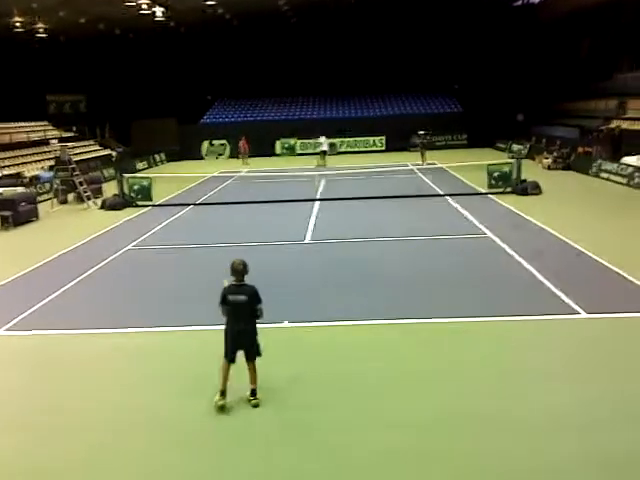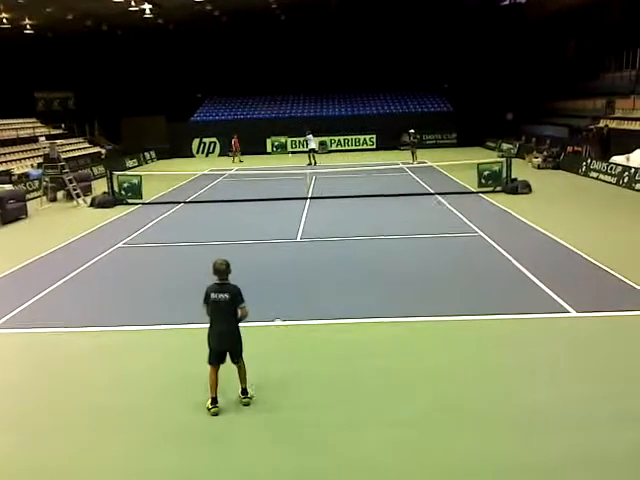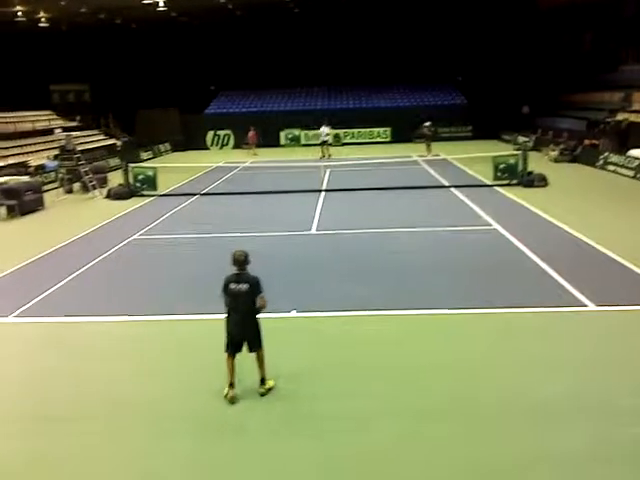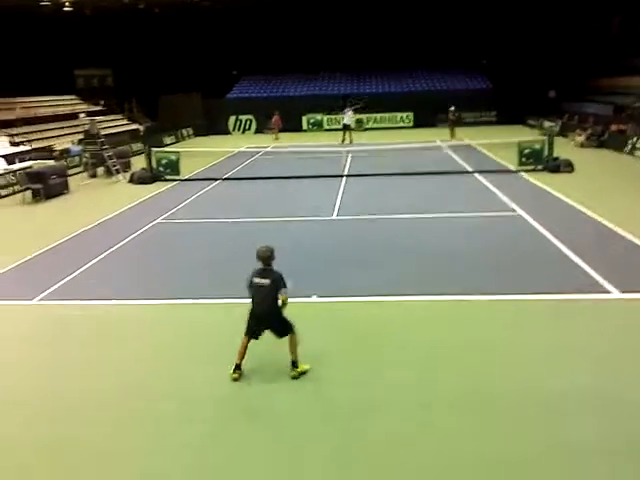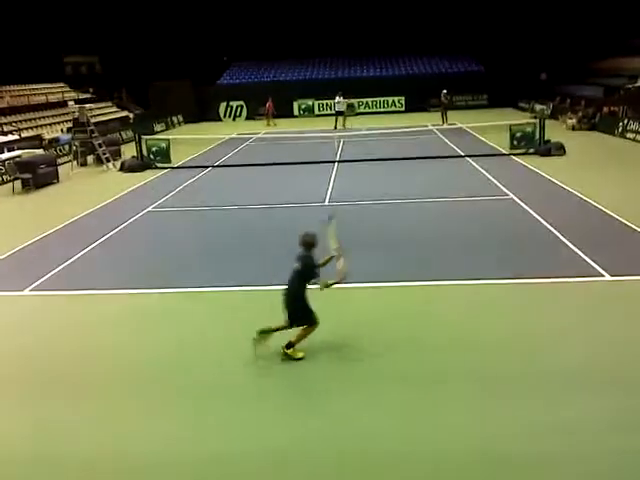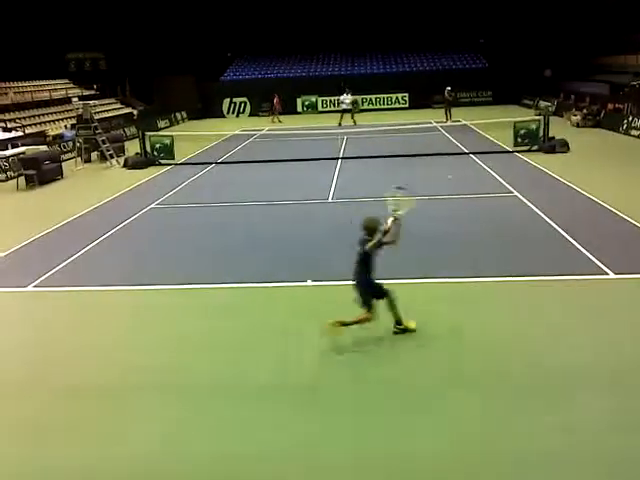
dt=0.3s
person 1, frame 1
left shoulder: (226, 291)
right shoulder: (252, 290)
left elbow: (224, 313)
right elbow: (260, 314)
left hip: (232, 331)
right hip: (249, 331)
left knee: (227, 361)
right knee: (251, 362)
left ankle: (222, 396)
right ankle: (253, 395)
person 1, frame 2
left shoulder: (210, 290)
right shoulder: (234, 290)
left elbow: (208, 312)
right elbow: (244, 313)
left hip: (215, 333)
right hip: (232, 332)
left knee: (214, 367)
right knee: (239, 361)
left ankle: (213, 403)
right ankle: (244, 394)
person 1, frame 3
left shoulder: (228, 280)
right shoulder: (253, 280)
left elbow: (227, 302)
right elbow: (262, 304)
right wrist: (254, 311)
left hip: (233, 322)
right hip: (250, 322)
left knee: (230, 354)
right knee: (258, 350)
left ankle: (231, 388)
right ankle: (263, 384)
person 1, frame 4
left shoulder: (254, 274)
right shoulder: (277, 276)
right elbow: (283, 301)
right wrist: (280, 305)
left hip: (255, 313)
right hip: (272, 314)
left knee: (247, 338)
right knee: (292, 332)
left ankle: (237, 369)
right ankle: (295, 368)
person 1, frame 5
left shoulder: (302, 257)
right shoulder: (307, 262)
left elbow: (317, 266)
right elbow: (321, 285)
left wrist: (332, 256)
right wrist: (339, 280)
left hip: (291, 295)
right hip: (297, 298)
left knee: (292, 323)
right knee: (312, 324)
left ankle: (266, 332)
right ankle: (288, 348)
person 1, frame 6
left shoulder: (367, 240)
right shoulder: (366, 242)
left elbow: (392, 240)
right elbow: (371, 248)
left wrist: (393, 225)
right wrist: (384, 232)
left hip: (366, 279)
right hip: (363, 281)
left knee: (388, 295)
right knee: (369, 315)
left ankle: (399, 325)
right ankle: (337, 324)
